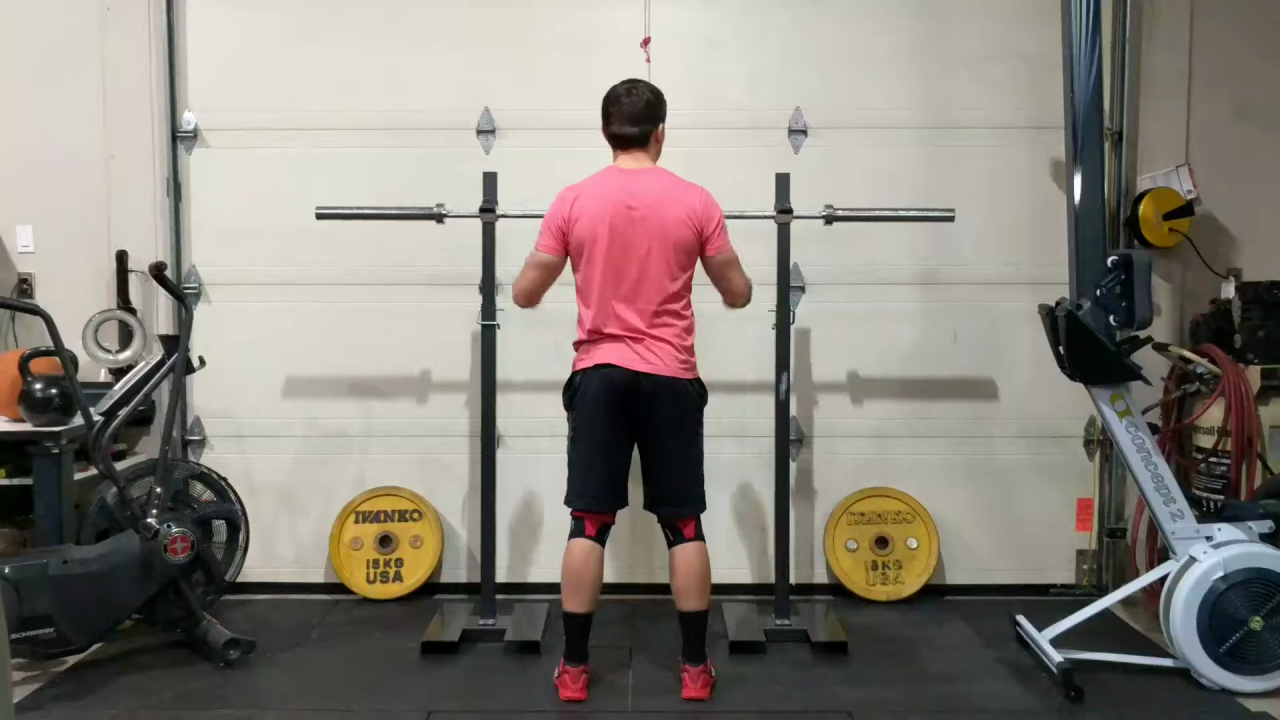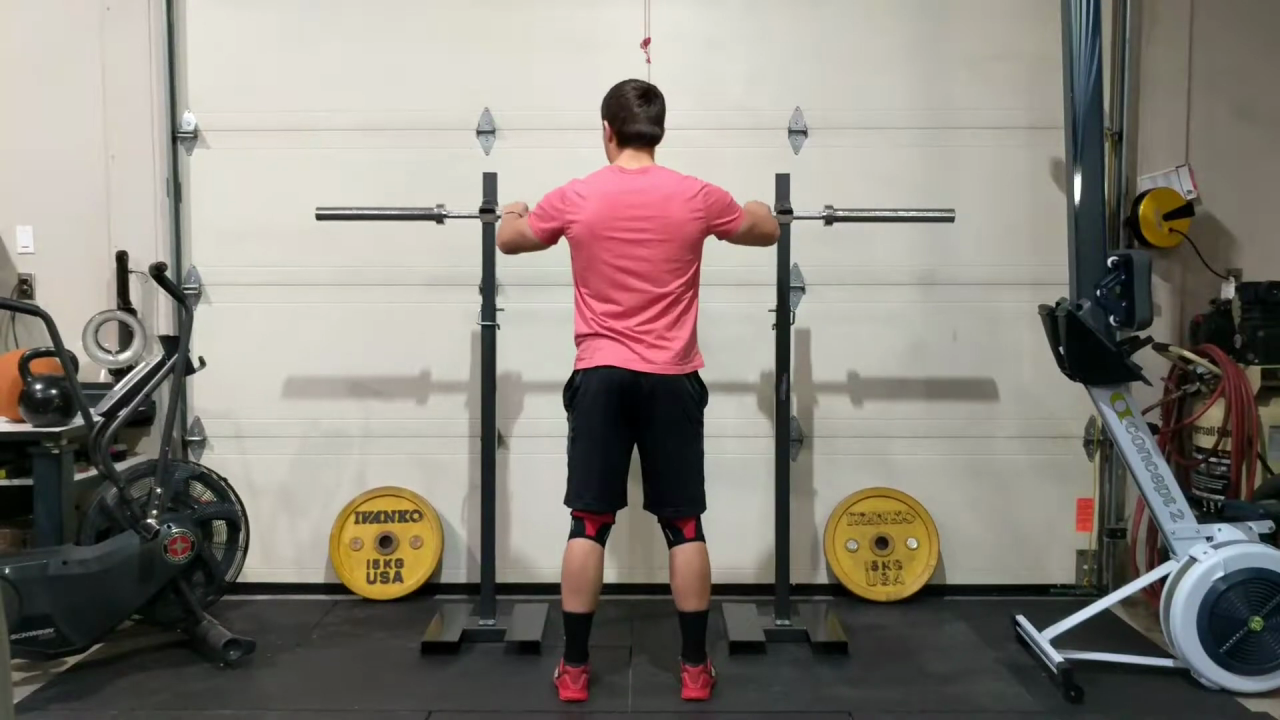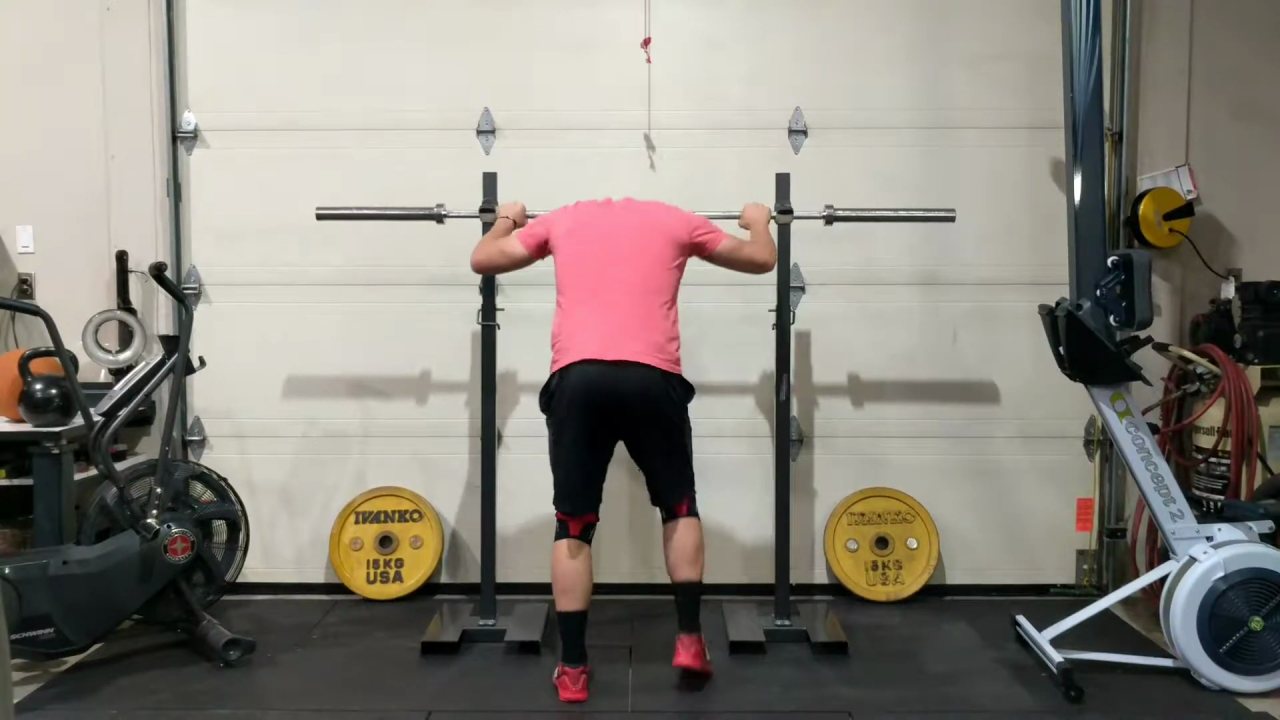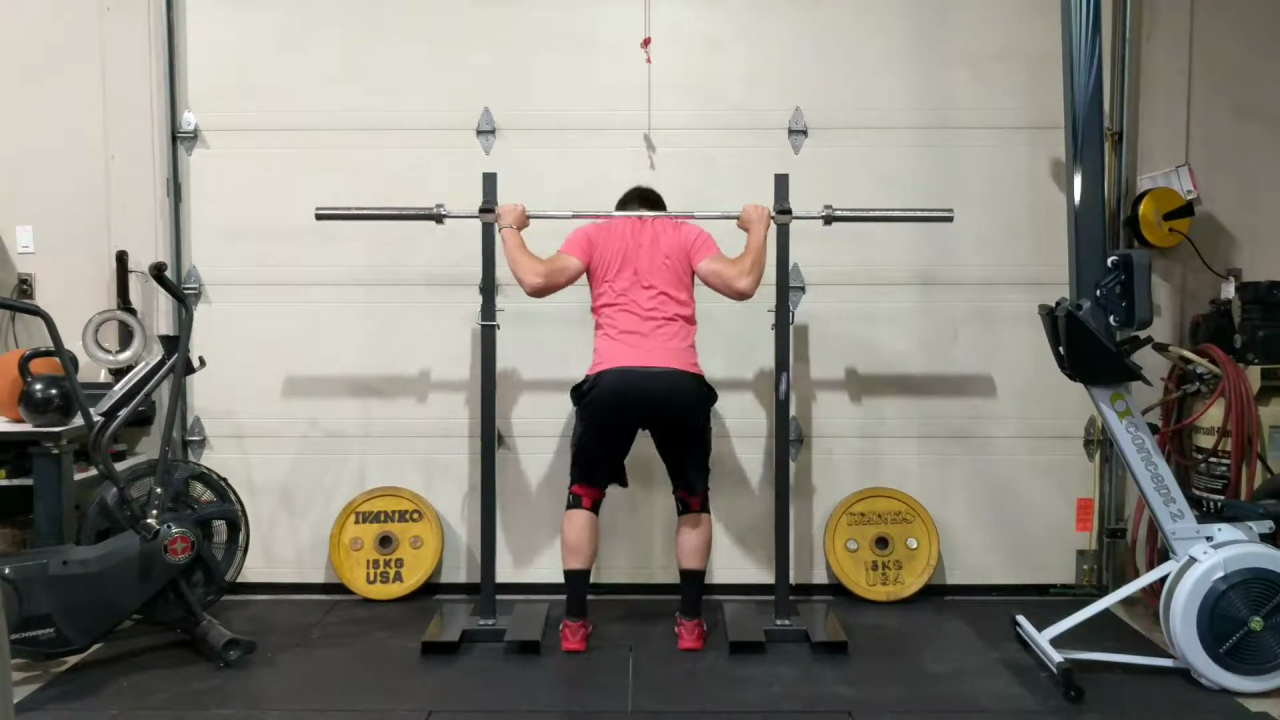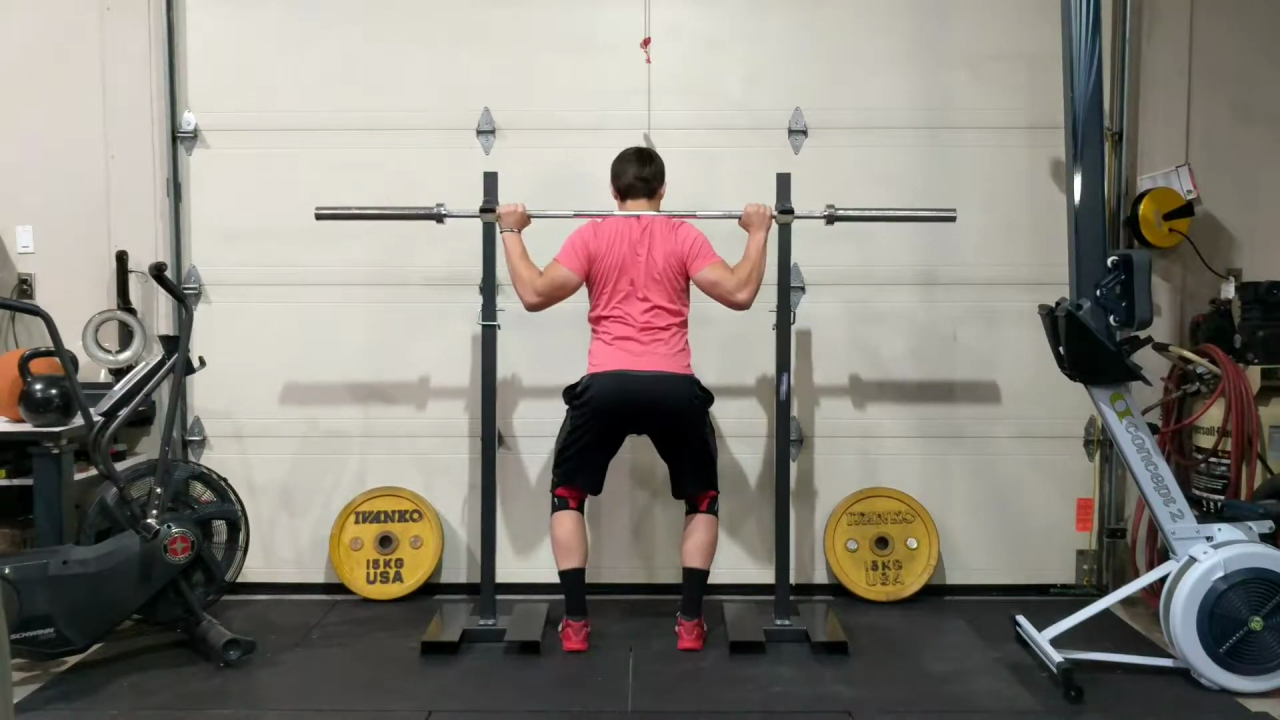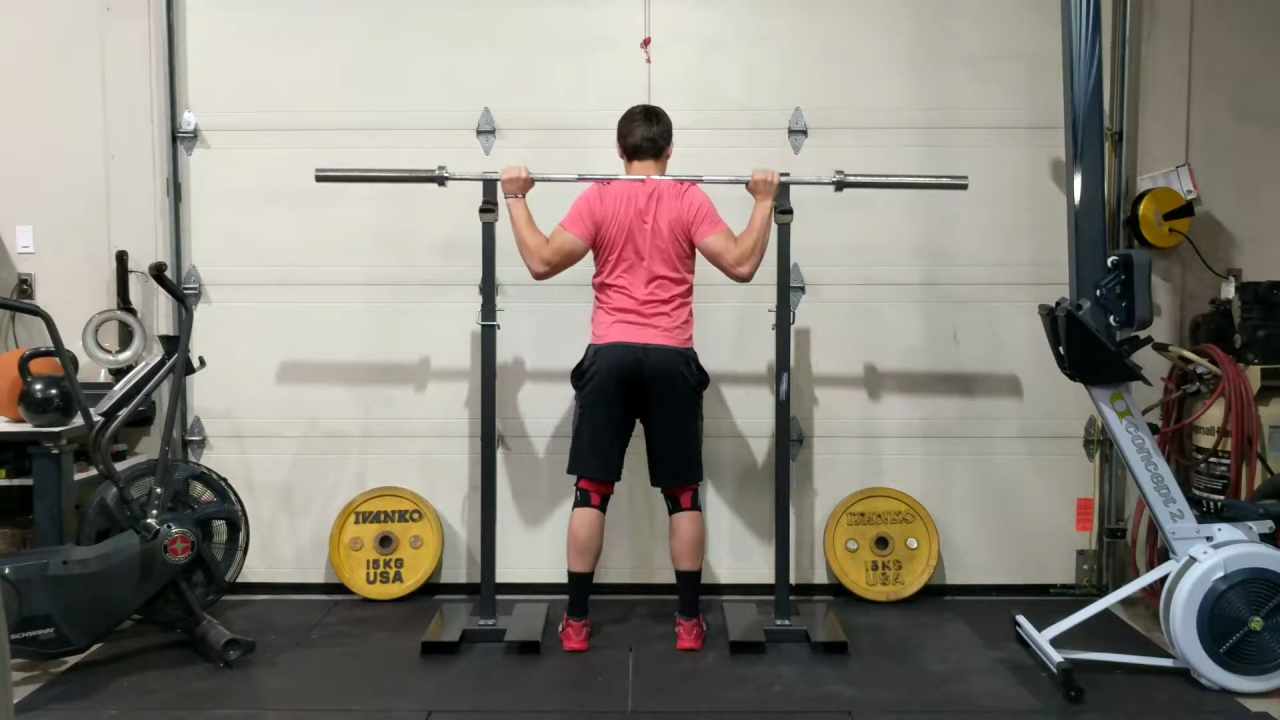
dt=0.7s
person 1, frame 1
left shoulder: (573, 201)
right shoulder: (695, 202)
left elbow: (524, 293)
right elbow: (738, 294)
left wrist: (541, 275)
right wrist: (730, 278)
left hip: (599, 377)
right hip: (672, 380)
left knee: (589, 525)
right knee: (684, 526)
left ankle: (574, 668)
right ankle: (695, 668)
person 1, frame 2
left shoulder: (574, 198)
right shoulder: (696, 197)
left elbow: (508, 240)
right elbow: (767, 232)
left wrist: (510, 212)
right wrist: (757, 208)
left hip: (600, 379)
right hip: (672, 382)
left knee: (589, 524)
right knee: (684, 526)
left ankle: (574, 668)
right ankle: (695, 668)
person 1, frame 3
left shoulder: (564, 218)
right shoulder: (673, 219)
left elbow: (483, 260)
right elbow: (762, 259)
left wrist: (506, 220)
right wrist: (757, 223)
left hip: (577, 377)
right hip: (653, 377)
left knee: (574, 525)
right knee: (679, 508)
left ankle: (573, 669)
right ankle: (689, 641)
person 1, frame 4
left shoulder: (594, 232)
right shoulder: (688, 233)
left elbow: (537, 282)
right elbow: (742, 284)
left wrist: (509, 229)
right wrist: (757, 232)
left hip: (612, 382)
right hip: (679, 383)
left knee: (583, 495)
right knee: (692, 499)
left ankle: (575, 622)
right ankle: (690, 622)
person 1, frame 5
left shoulder: (590, 236)
right shoulder: (684, 236)
left elbow: (534, 294)
right elbow: (739, 293)
left wrist: (511, 233)
right wrist: (758, 233)
left hip: (606, 385)
right hip: (673, 387)
left knee: (567, 496)
right knee: (702, 500)
left ankle: (575, 622)
right ankle: (690, 621)
person 1, frame 6
left shoulder: (597, 199)
right shoulder: (690, 200)
left elbow: (541, 262)
right elbow: (742, 264)
left wrist: (515, 198)
right wrist: (764, 201)
left hip: (610, 358)
right hip: (672, 360)
left knee: (592, 490)
right knee: (682, 494)
left ankle: (576, 621)
right ankle: (689, 621)
